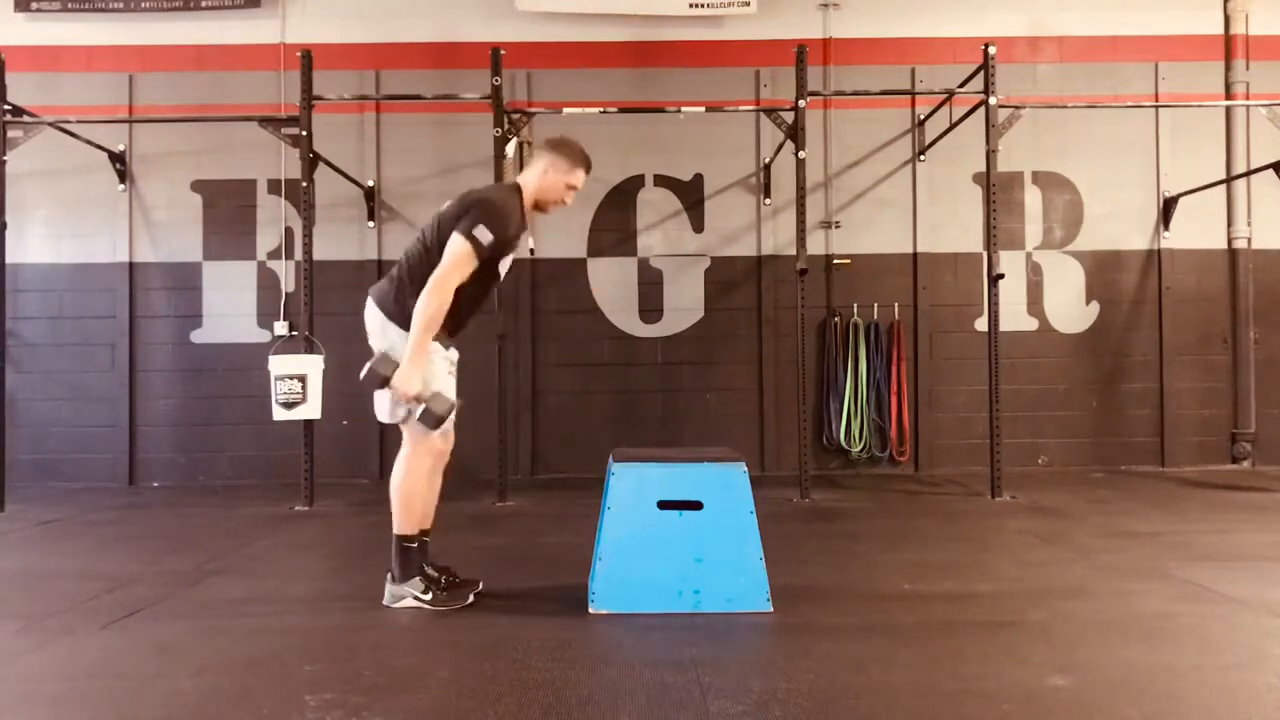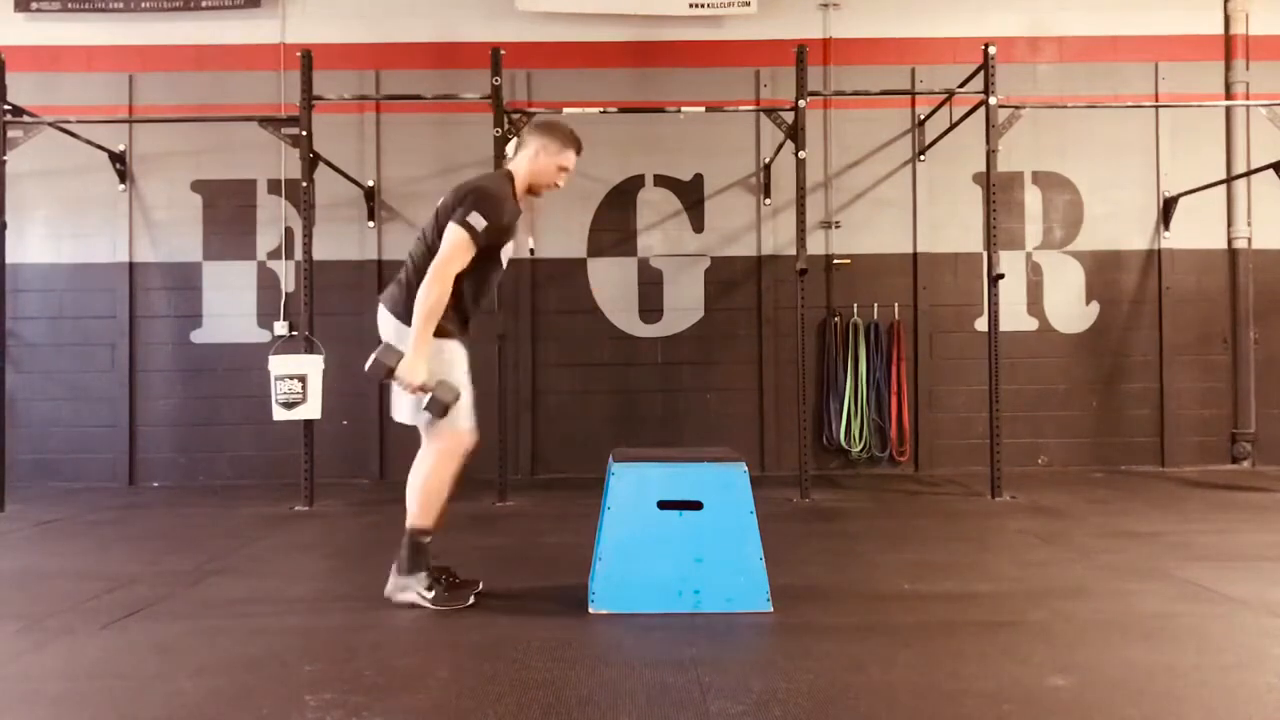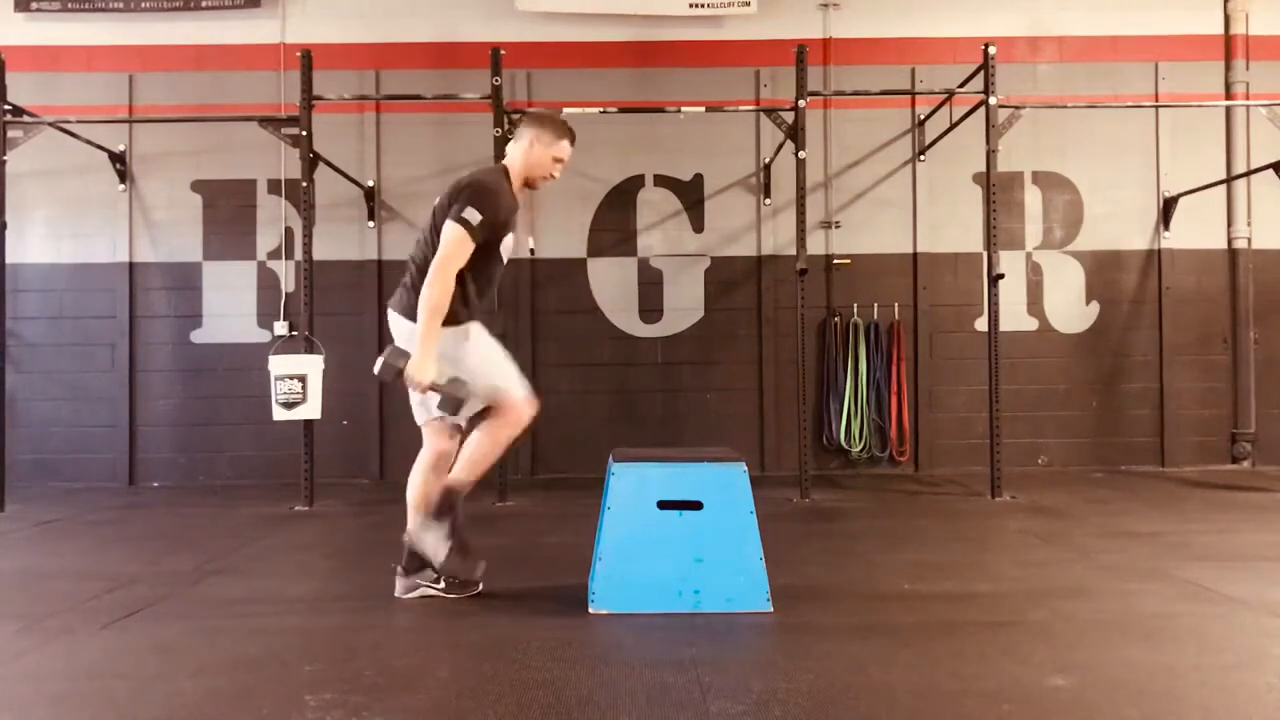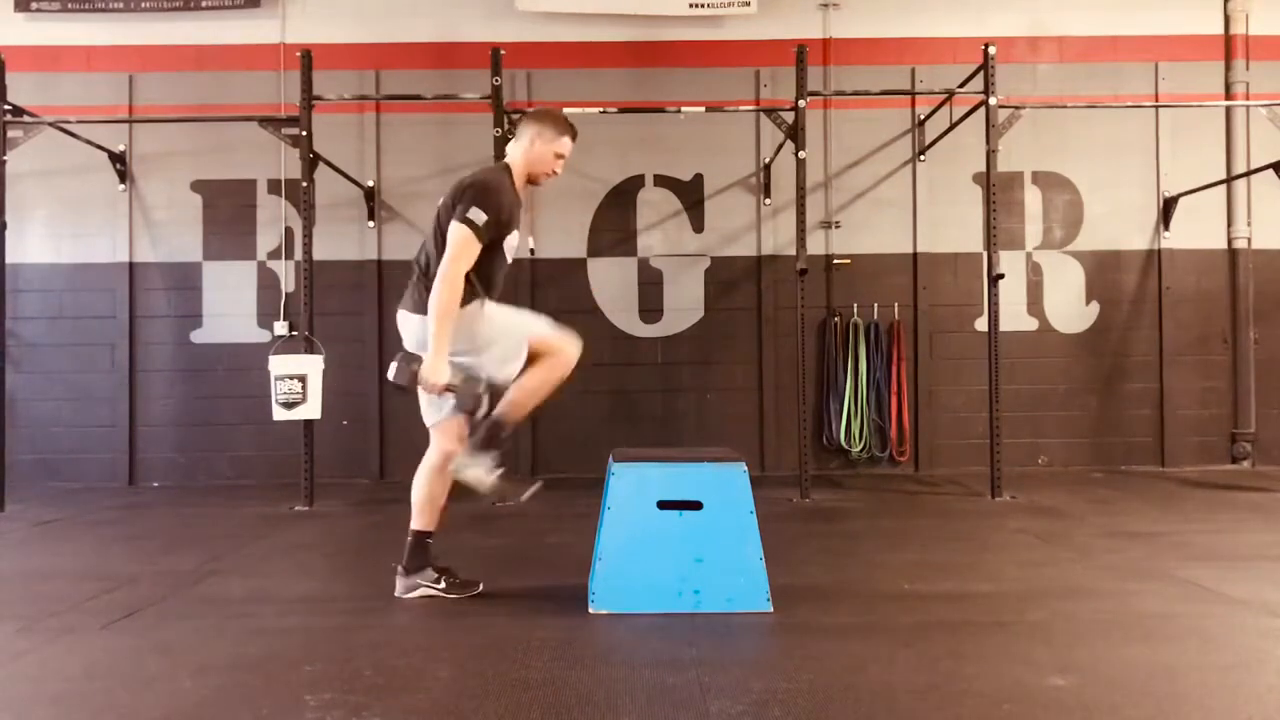
dt=0.1s
person 1, frame 1
left shoulder: (506, 212)
right shoulder: (496, 212)
right elbow: (441, 284)
left wrist: (424, 355)
right wrist: (413, 364)
left hip: (417, 324)
right hip: (405, 320)
left knee: (435, 441)
right knee: (427, 443)
left ankle: (416, 566)
right ankle: (405, 577)
person 1, frame 2
left shoulder: (501, 199)
right shoulder: (491, 198)
right elbow: (440, 274)
left wrist: (428, 347)
right wrist: (417, 353)
left hip: (434, 324)
right hip: (419, 322)
left knee: (442, 439)
right knee: (455, 439)
left ankle: (417, 563)
right ankle: (411, 569)
person 1, frame 3
left shoulder: (500, 195)
right shoulder: (486, 192)
right elbow: (441, 272)
left wrist: (431, 349)
right wrist: (426, 352)
left hip: (436, 321)
right hip: (434, 320)
left knee: (442, 441)
right knee: (516, 410)
left ankle: (416, 568)
right ankle: (439, 513)
person 1, frame 4
left shoulder: (503, 192)
right shoulder: (490, 191)
right elbow: (450, 273)
left wrist: (441, 351)
right wrist: (438, 354)
left hip: (441, 318)
right hip: (441, 317)
left knee: (449, 443)
right knee: (564, 349)
left ankle: (417, 567)
right ankle: (485, 445)
